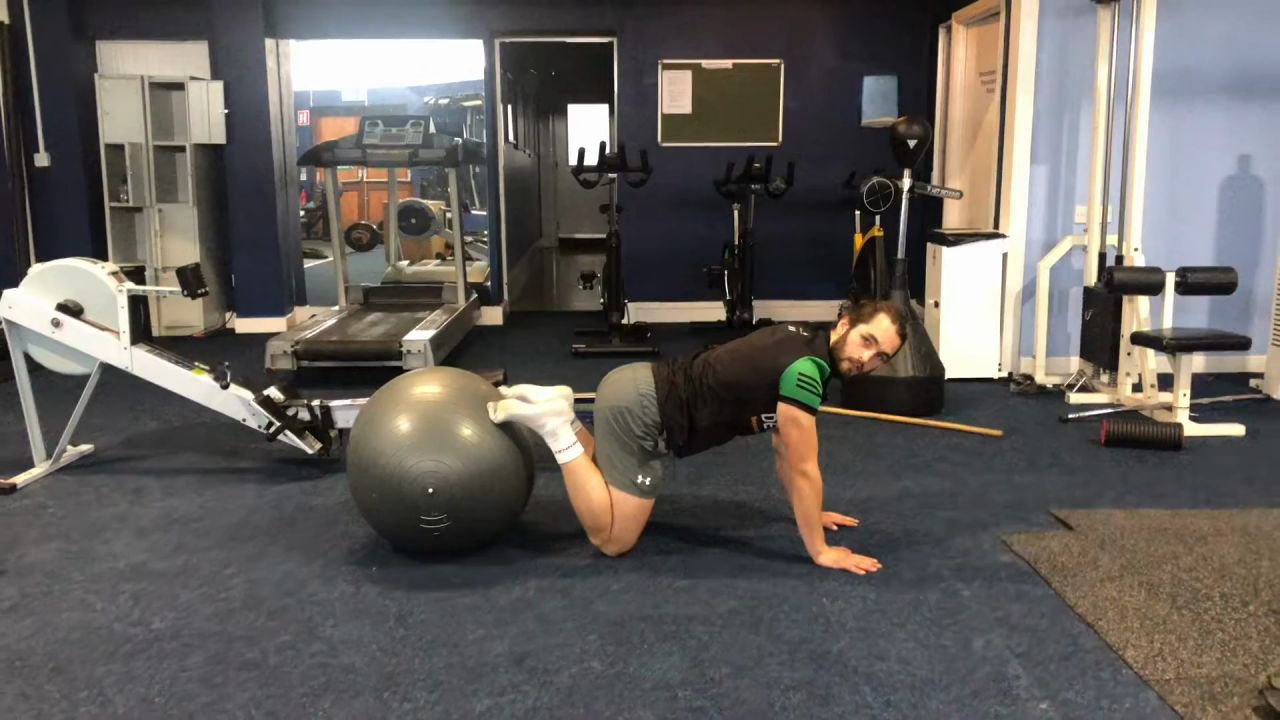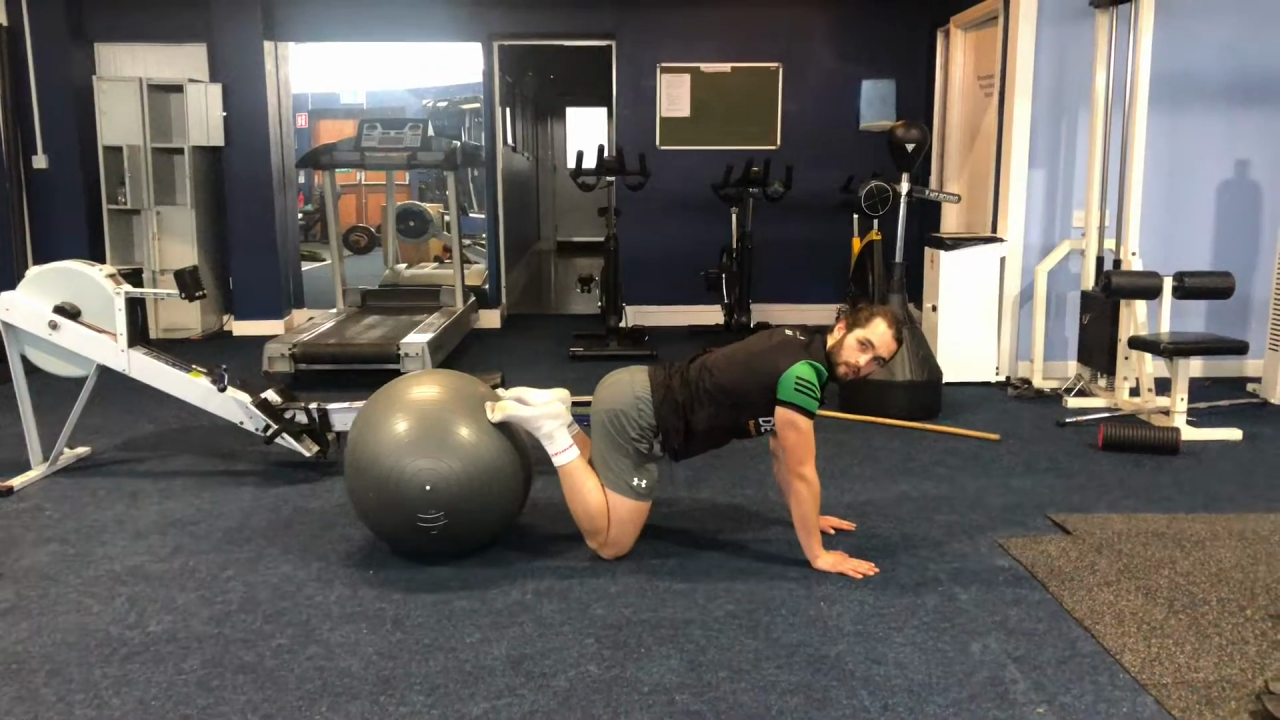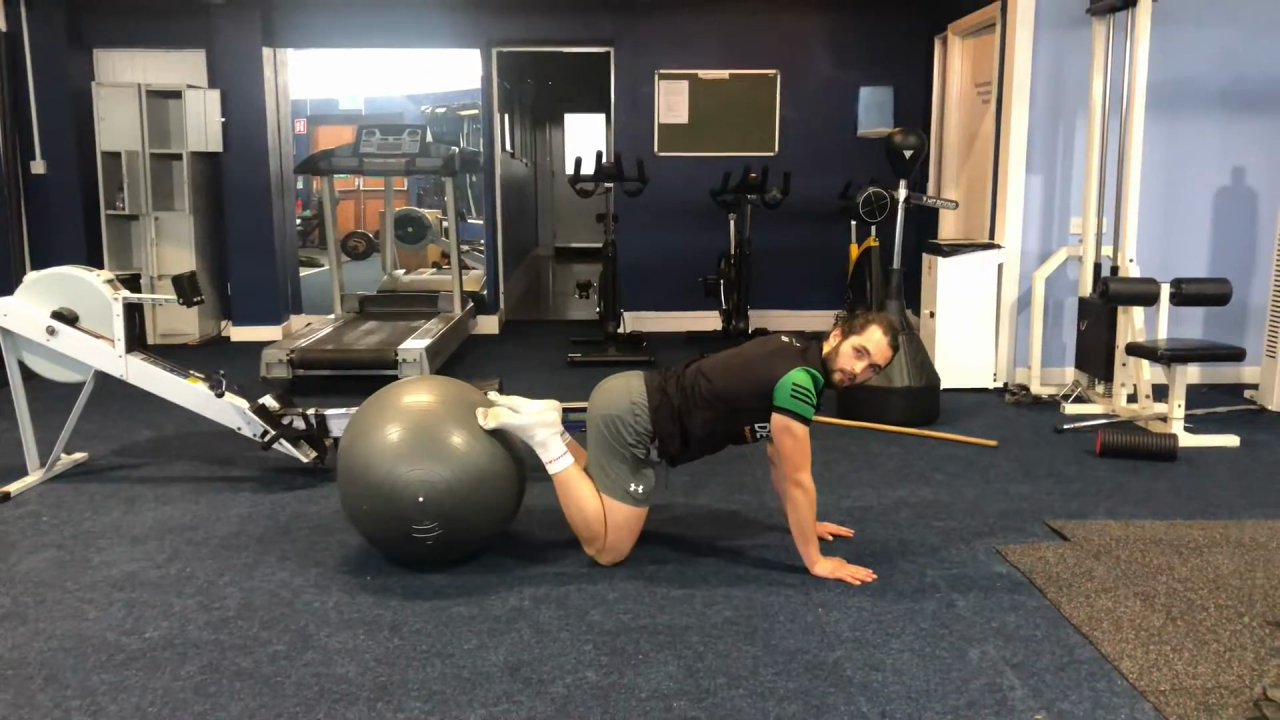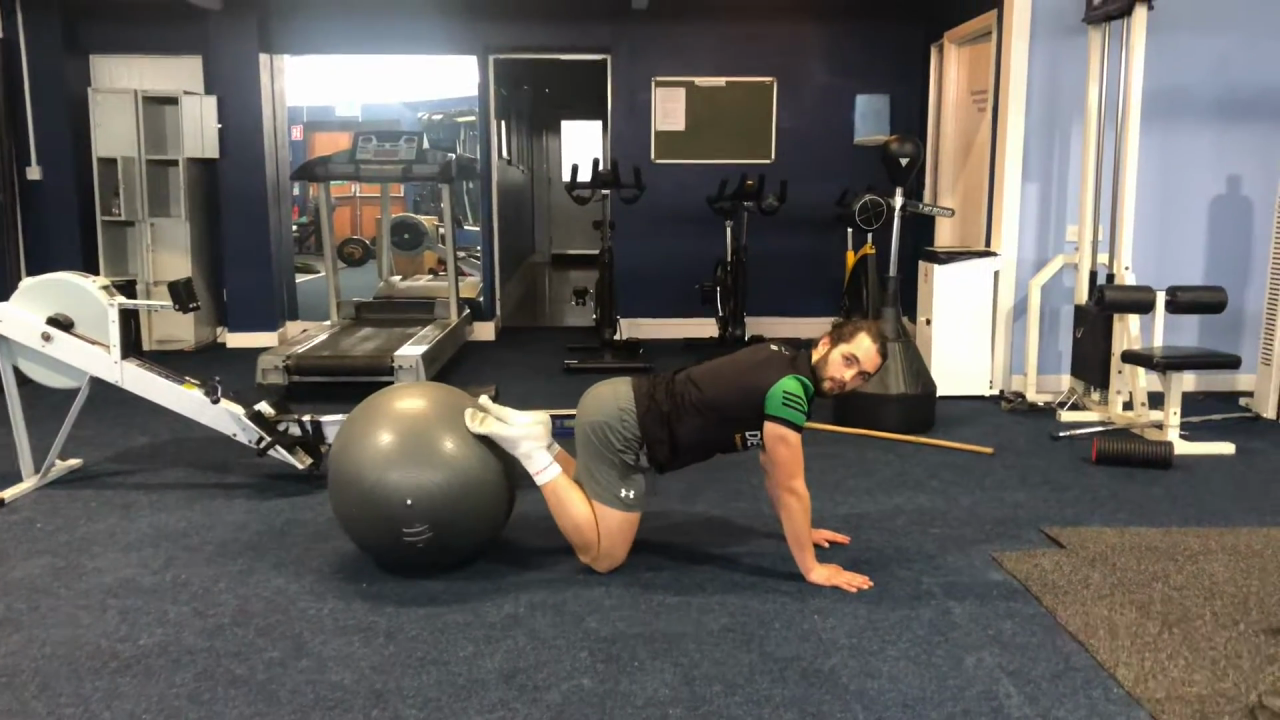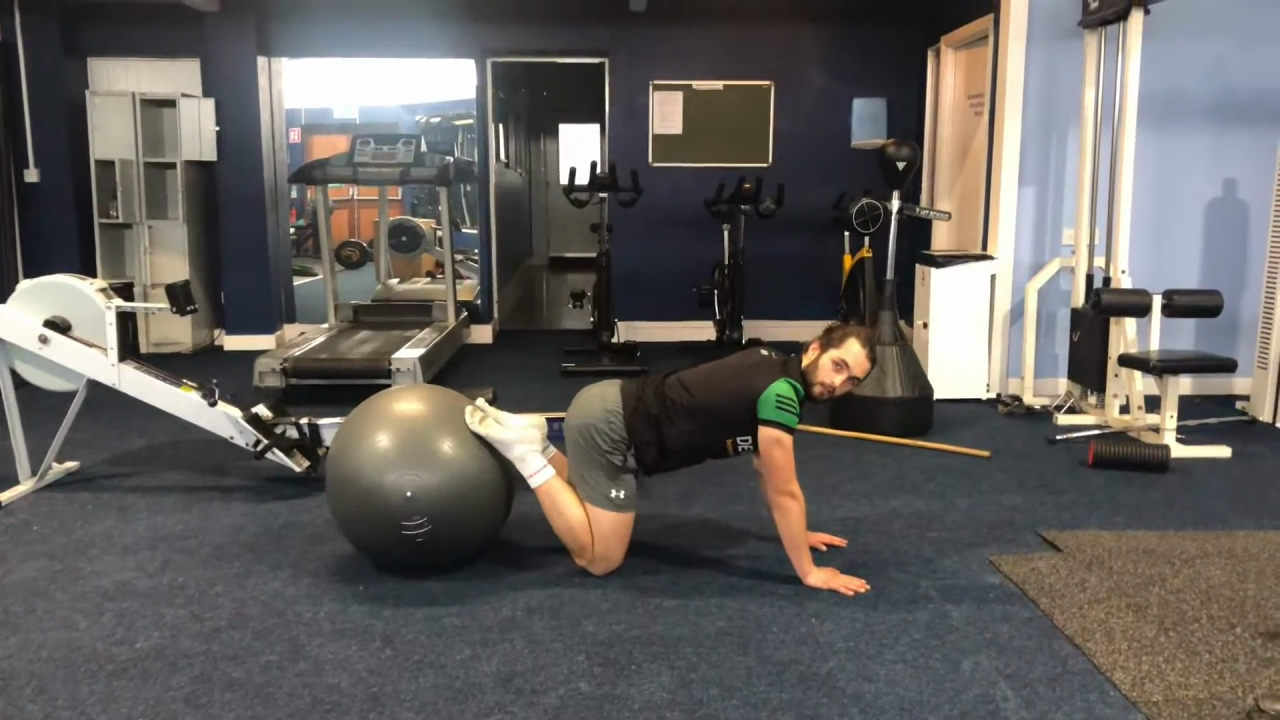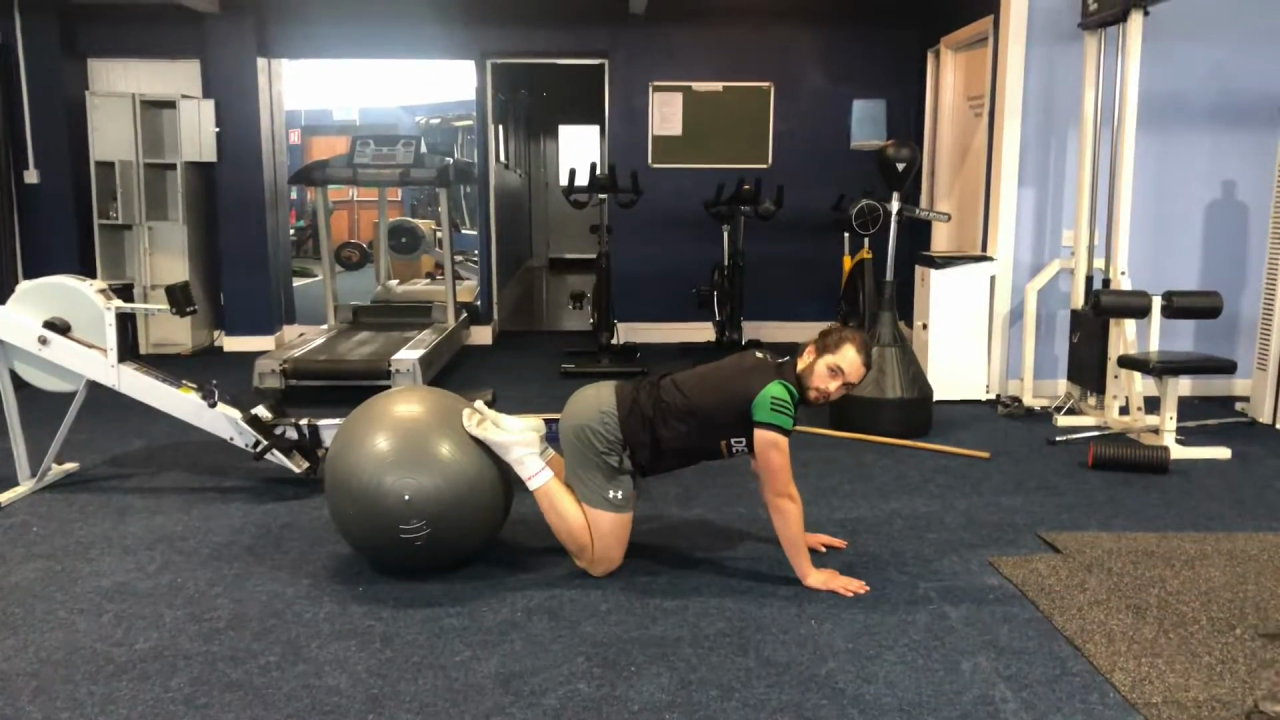
dt=0.3s
person 1, frame 1
left shoulder: (803, 343)
right shoulder: (805, 370)
left elbow: (783, 448)
right elbow: (803, 468)
left wrist: (809, 513)
right wrist: (820, 551)
left hip: (640, 387)
right hip: (642, 409)
left knee: (613, 496)
right knee: (613, 537)
left ankle: (555, 409)
right ankle: (554, 424)
person 1, frame 2
left shoulder: (800, 346)
right shoulder: (803, 374)
left elbow: (781, 451)
right elbow: (801, 473)
left wrist: (808, 517)
right wrist: (817, 555)
left hip: (637, 392)
right hip: (637, 412)
left knee: (608, 499)
right knee: (610, 542)
left ankle: (552, 412)
right ankle: (550, 427)
person 1, frame 3
left shoulder: (796, 353)
right shoulder: (799, 381)
left elbow: (778, 458)
right elbow: (798, 479)
left wrist: (805, 523)
right wrist: (816, 561)
left hip: (631, 396)
right hip: (633, 418)
left knee: (606, 506)
right knee: (607, 547)
left ankle: (547, 423)
right ankle: (544, 435)
person 1, frame 4
left shoulder: (786, 363)
right shoulder: (789, 389)
left elbow: (773, 467)
right elbow: (790, 488)
left wrist: (801, 531)
right wrist: (811, 568)
left hip: (619, 403)
right hip: (620, 424)
left knee: (602, 514)
right knee: (604, 555)
left ankle: (534, 434)
right ankle: (531, 446)
person 1, frame 5
left shoulder: (777, 369)
right shoulder: (781, 393)
left elbow: (767, 469)
right elbow: (785, 492)
left wrist: (797, 533)
right wrist: (809, 572)
left hip: (611, 406)
right hip: (610, 426)
left knee: (599, 518)
right knee: (601, 558)
left ankle: (531, 438)
right ankle: (524, 450)
person 1, frame 6
left shoulder: (773, 370)
right shoulder: (776, 395)
left elbow: (765, 469)
right elbow: (781, 494)
left wrist: (797, 534)
right wrist: (808, 573)
left hip: (604, 408)
right hip: (603, 428)
left knee: (605, 519)
right knee: (601, 559)
left ankle: (530, 441)
right ankle: (523, 452)
